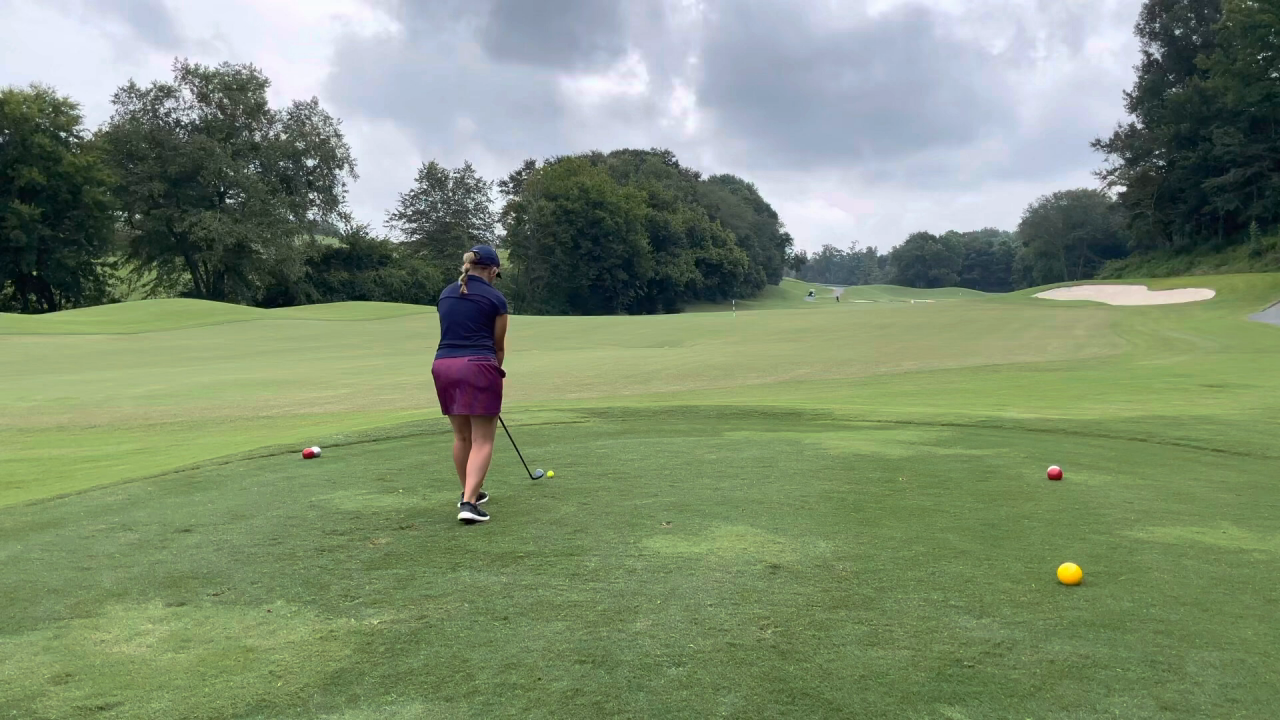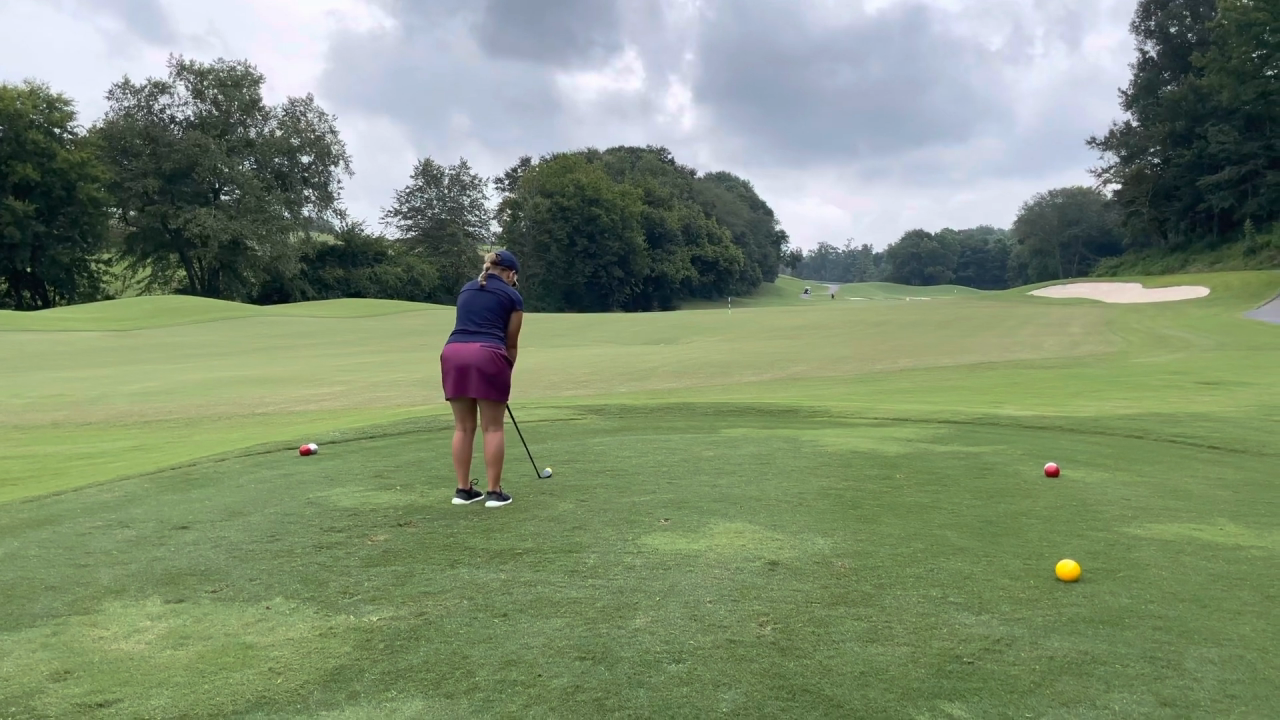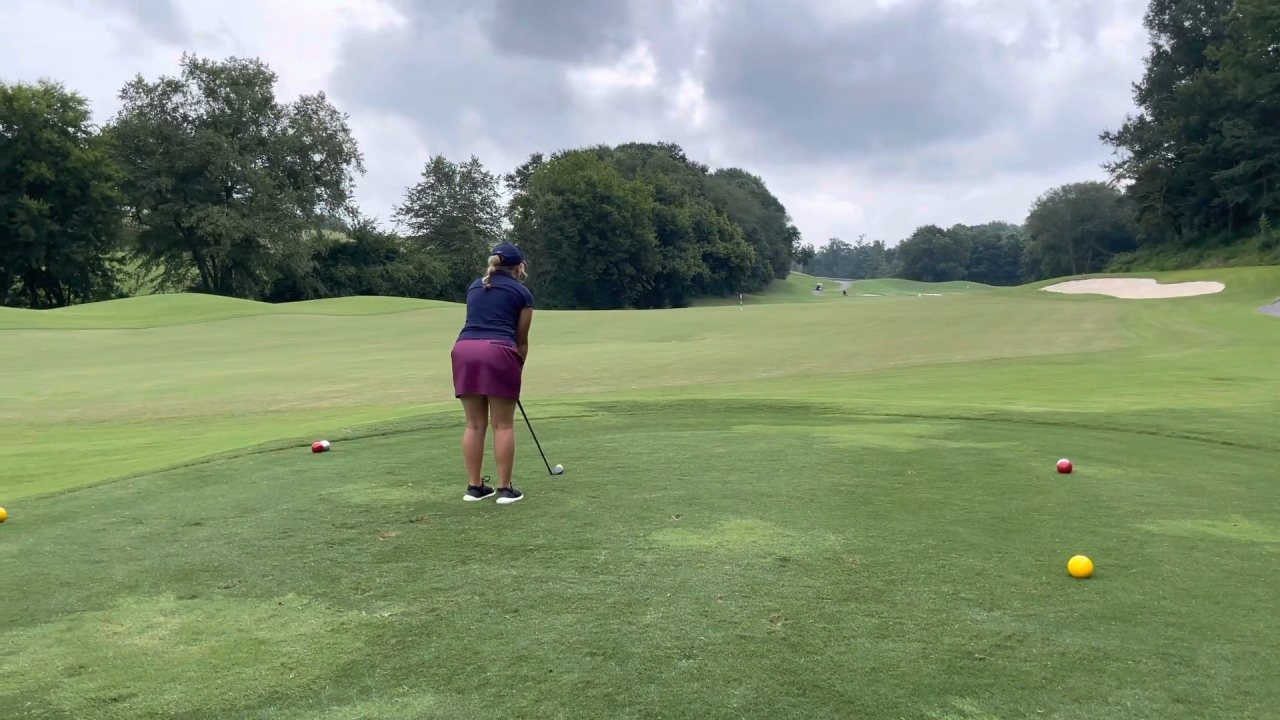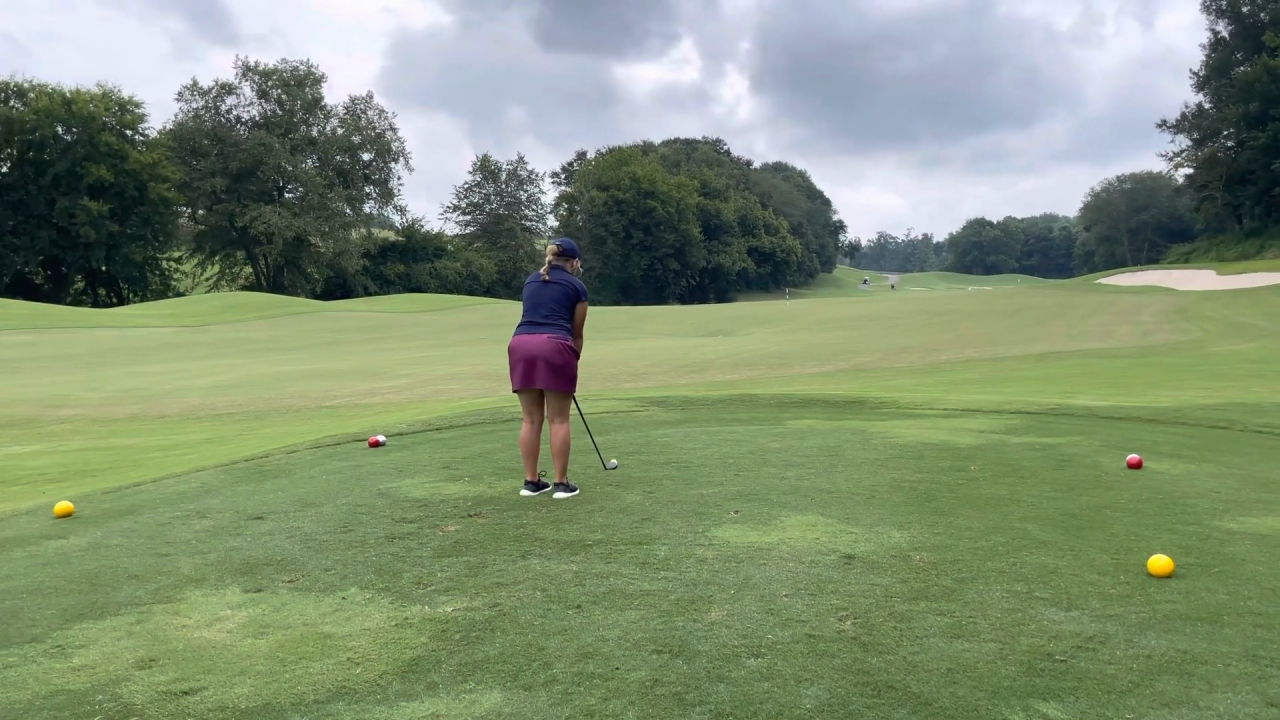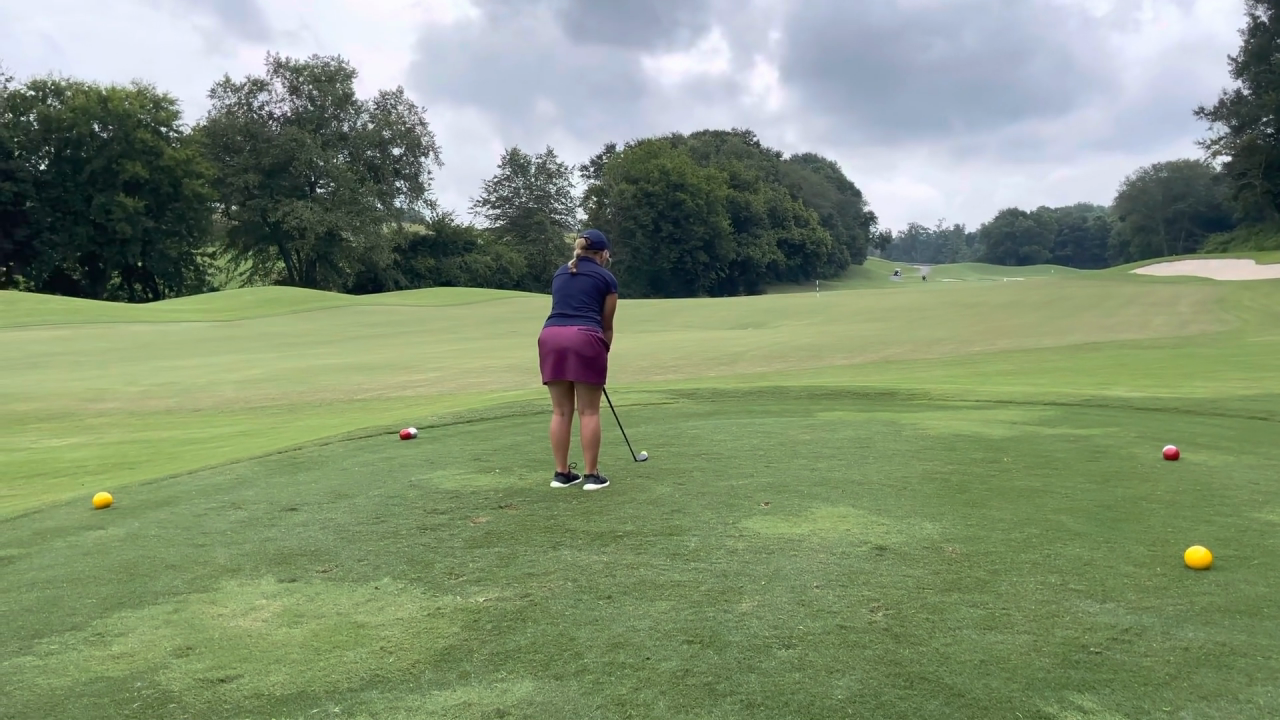
dt=1s
person 1, frame 1
left shoulder: (446, 294)
right shoulder: (495, 298)
right elbow: (498, 346)
right wrist: (495, 374)
left hip: (444, 365)
right hip: (477, 367)
left knee: (462, 436)
right knee: (482, 442)
left ankle: (469, 494)
right ankle: (469, 503)
person 1, frame 2
left shoulder: (467, 289)
right shoulder: (512, 296)
right elbow: (511, 343)
left wrist: (502, 369)
right wrist: (507, 372)
left hip: (453, 353)
right hip: (488, 355)
left knee: (463, 427)
right knee: (493, 428)
left ankle: (463, 489)
right ankle: (494, 492)
person 1, frame 3
left shoulder: (475, 286)
right shoulder: (521, 292)
right elbow: (521, 339)
left wrist: (513, 365)
right wrist: (518, 368)
left hip: (464, 350)
right hip: (498, 352)
left knee: (474, 424)
right knee: (502, 425)
left ankle: (474, 486)
right ankle: (505, 488)
person 1, frame 4
left shoulder: (531, 280)
right shoulder: (577, 286)
right elbow: (577, 333)
right wrist: (574, 359)
left hip: (521, 344)
right hip: (555, 346)
left knee: (531, 419)
right knee: (559, 420)
left ankle: (531, 481)
right ankle: (561, 483)
person 1, frame 5
left shoulder: (560, 272)
right shoulder: (606, 278)
right elbow: (606, 324)
right wrist: (604, 351)
left hip: (551, 336)
right hip: (585, 338)
left knee: (561, 410)
right knee: (589, 412)
left ankle: (561, 473)
right ankle: (591, 475)
